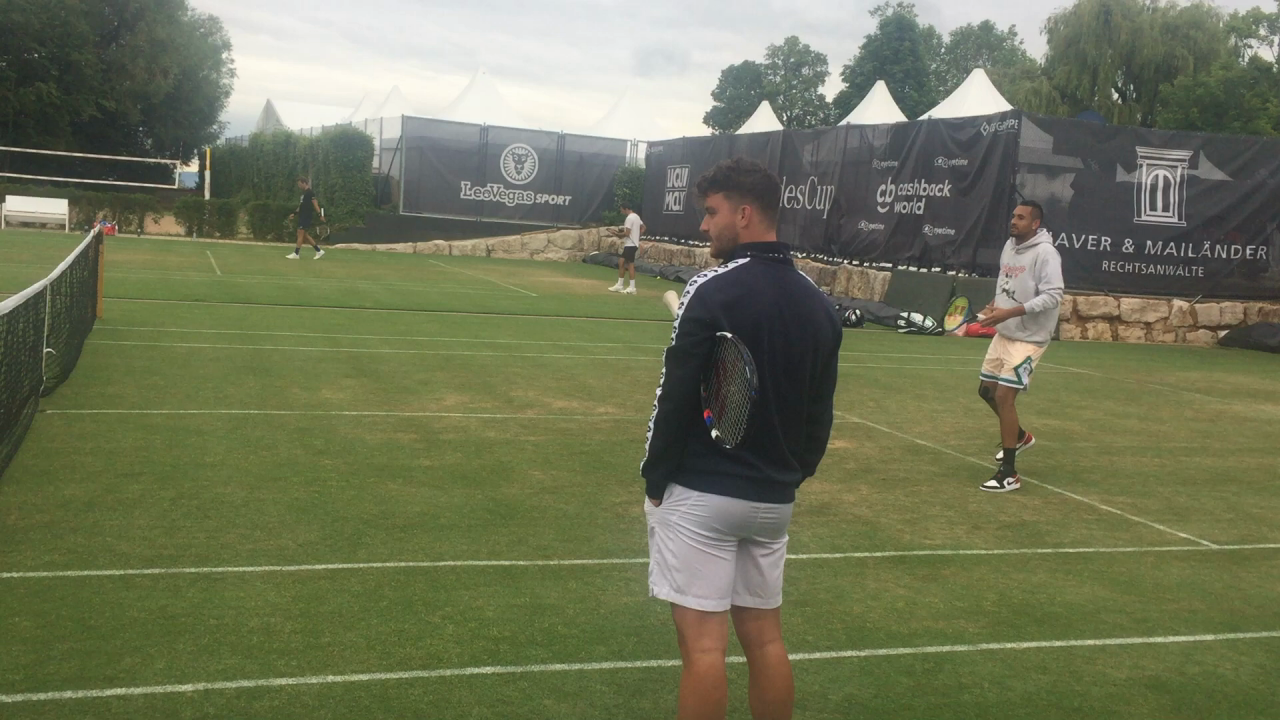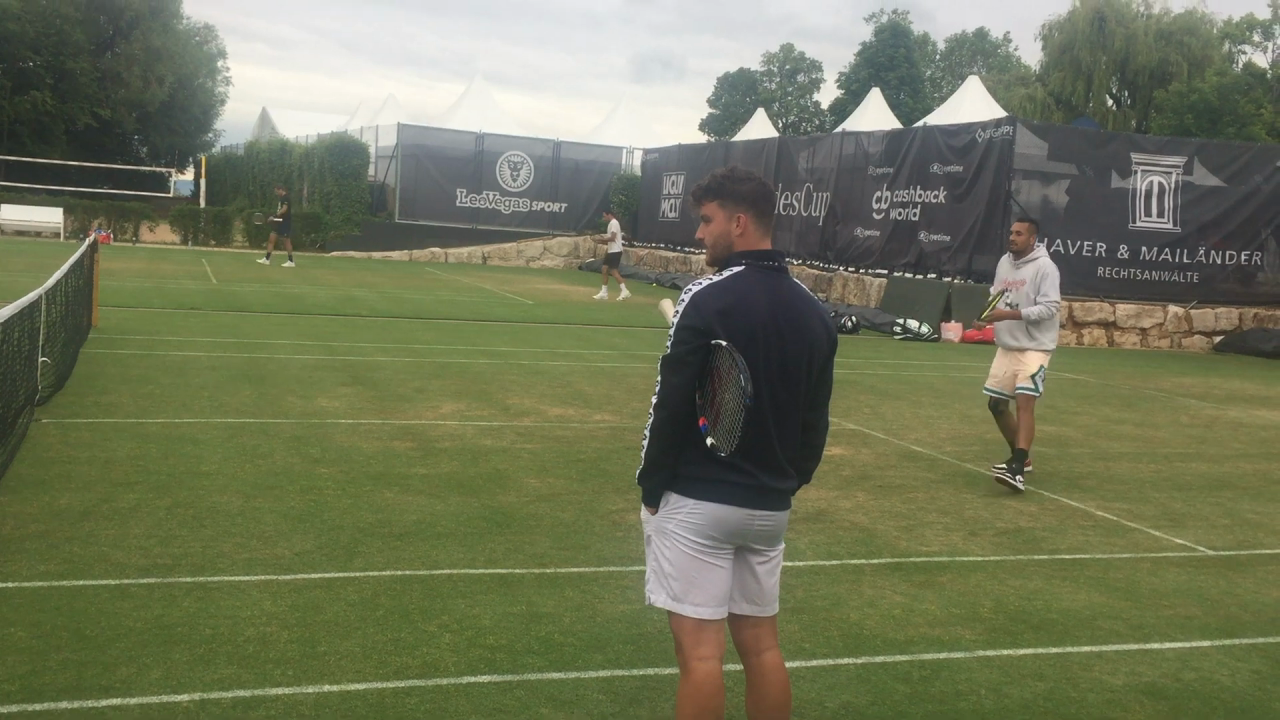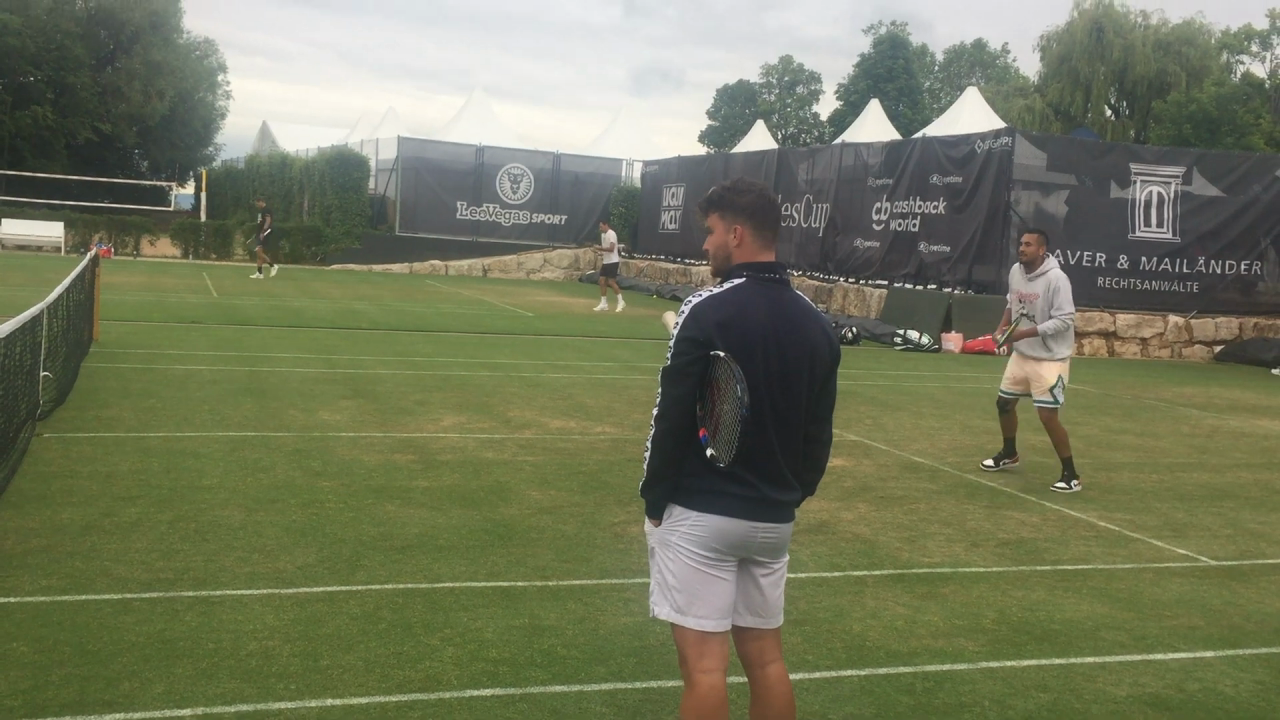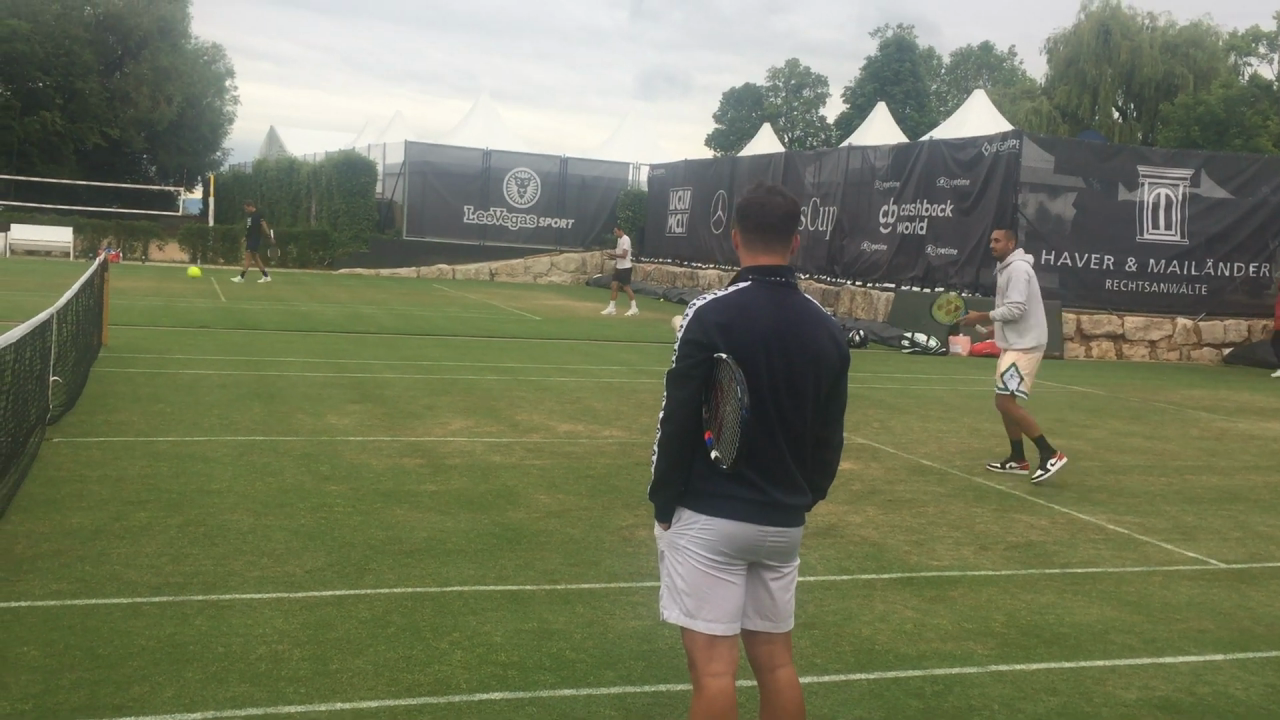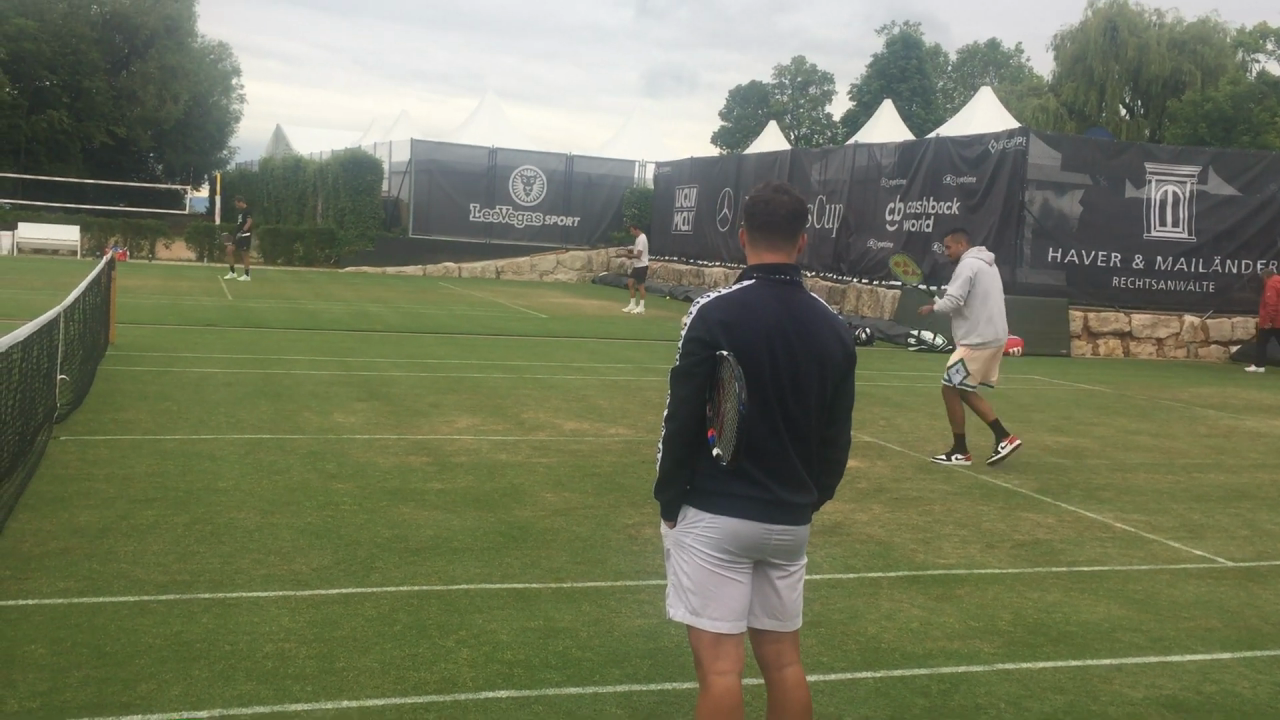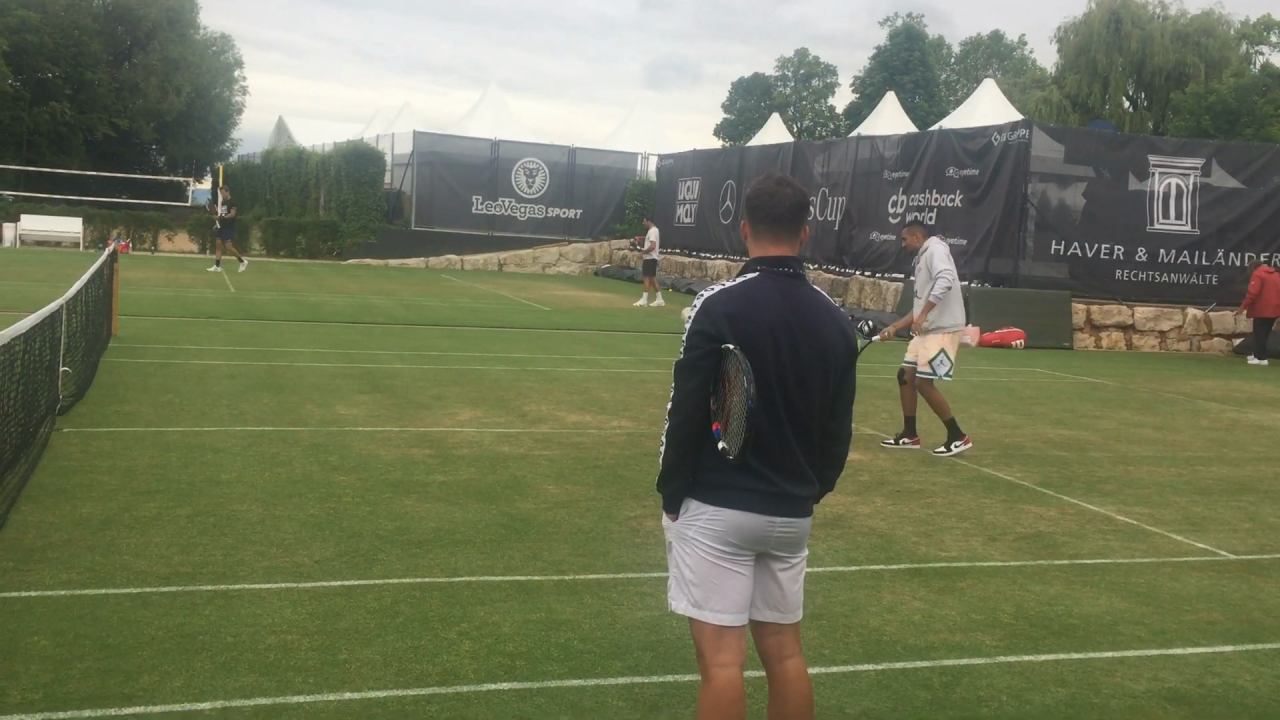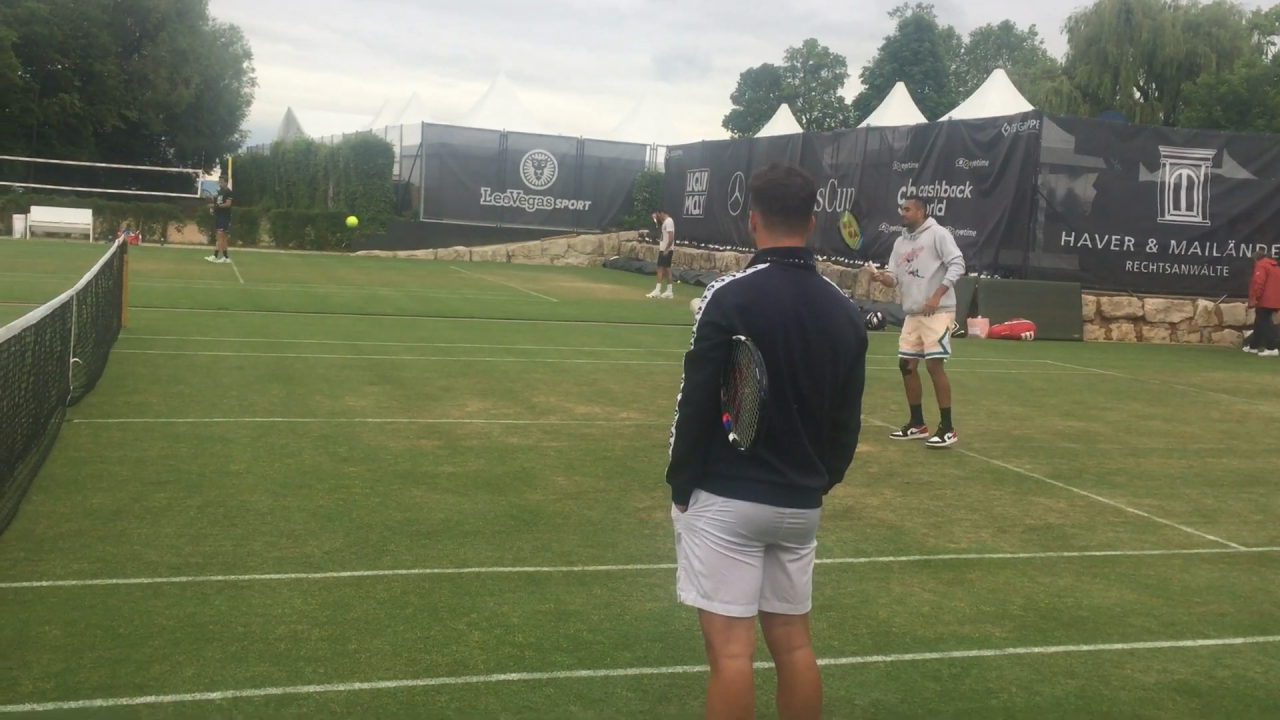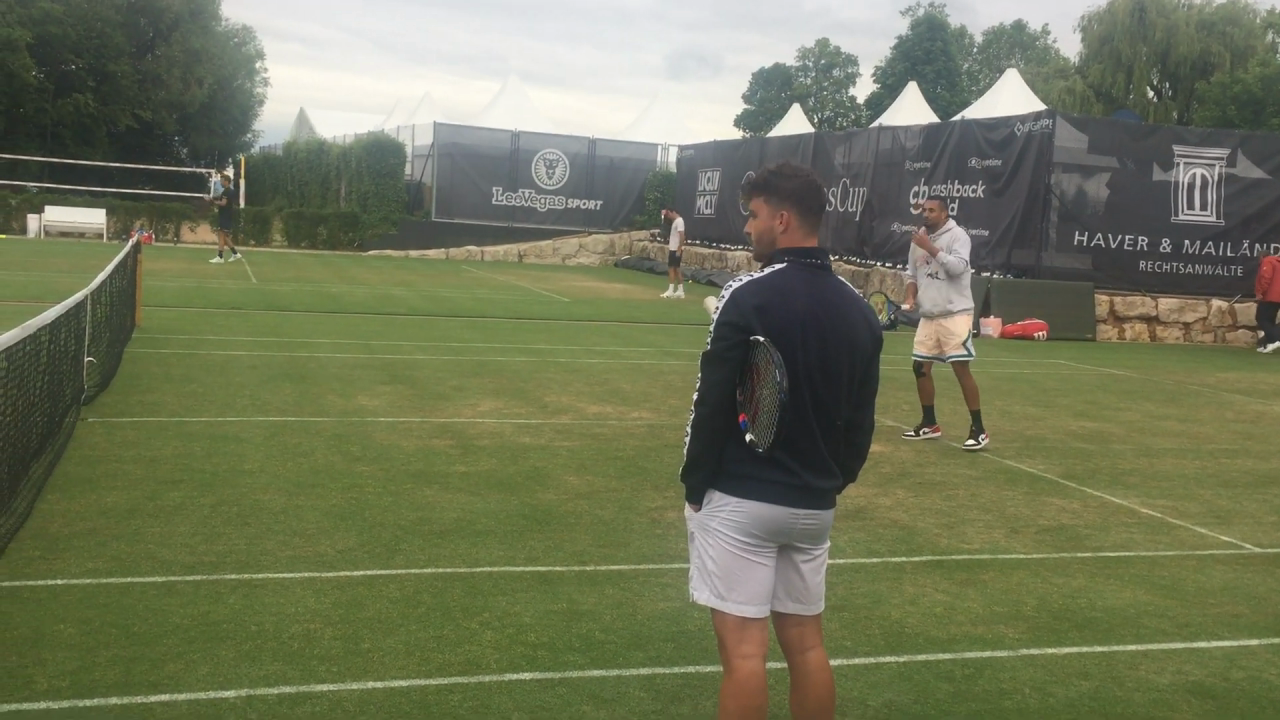
dt=0.4s
person 1, frame 1
left shoulder: (713, 292)
right shoulder: (817, 304)
left elbow: (676, 397)
right elbow: (820, 413)
left wrist: (655, 479)
left hip: (700, 493)
right hip: (773, 499)
left knee: (702, 642)
right knee: (765, 636)
person 1, frame 2
left shoulder: (708, 299)
right shoulder: (812, 311)
left elbow: (671, 404)
right elbow: (816, 420)
left wrist: (651, 487)
left hip: (697, 502)
right hip: (769, 506)
left knee: (699, 650)
right knee: (761, 643)
person 1, frame 3
left shoulder: (708, 311)
right shoulder: (816, 324)
left elbow: (672, 417)
right elbow: (819, 433)
left wrist: (654, 498)
left hip: (700, 514)
right hip: (773, 519)
left knee: (703, 662)
right knee: (765, 656)
person 1, frame 4
left shoulder: (712, 315)
right shoulder: (826, 328)
left elbow: (679, 420)
right elbow: (830, 437)
left wrist: (663, 502)
left hip: (709, 517)
right hip: (783, 522)
left knee: (713, 665)
right knee: (775, 659)
person 1, frame 5
left shoulder: (716, 312)
right shoulder: (833, 328)
left elbow: (682, 419)
right elbow: (837, 437)
left wrist: (668, 500)
left hip: (715, 516)
right hip: (790, 522)
left knee: (719, 666)
right knee: (784, 659)
person 1, frame 6
left shoulder: (720, 305)
right shoulder: (834, 319)
left elbow: (686, 412)
right elbow: (838, 430)
left wrist: (671, 494)
left hip: (717, 509)
right hip: (792, 514)
left knee: (721, 658)
right knee: (785, 651)
person 1, frame 7
left shoulder: (731, 296)
right shoulder: (844, 310)
left elbow: (696, 403)
right elbow: (847, 420)
left wrist: (681, 486)
left hip: (726, 499)
right hip: (800, 504)
left knee: (730, 648)
right knee: (794, 642)
person 1, frame 8
left shoulder: (748, 296)
right shoulder: (858, 309)
left elbow: (712, 403)
right elbow: (861, 420)
left wrist: (694, 484)
left hip: (740, 500)
right hip: (814, 505)
left knee: (743, 648)
right knee: (805, 641)
person 2, frame 1
left shoulder: (1045, 253)
right shoulder: (1009, 246)
left elbow: (1053, 296)
left wrist: (1011, 312)
right wrist: (994, 307)
left hip: (1029, 339)
right hip: (1003, 335)
left knee: (1003, 396)
right knee: (987, 390)
left ankle: (1008, 473)
right ankle: (1019, 436)
person 2, frame 2
left shoulder: (1044, 267)
right shoulder: (1004, 262)
left elbow: (1048, 308)
left wrist: (1008, 315)
right wrist: (988, 315)
left hip: (1034, 348)
right hip: (1006, 348)
left knee: (1024, 404)
right knee: (996, 404)
left ankle: (1018, 473)
right ankle: (1019, 459)
person 2, frame 3
left shoulder: (1056, 279)
right shoulder: (1015, 272)
left elbow: (1065, 321)
left wrist: (1028, 332)
right wrist: (1002, 326)
left hip: (1051, 358)
right hip: (1022, 354)
left knee: (1048, 417)
right knee: (1004, 404)
left ankle: (1070, 473)
right ankle: (1009, 454)
person 2, frame 4
left shoulder: (1018, 269)
right shoulder: (1005, 268)
left elbow: (1014, 309)
left wrist: (982, 317)
right wrist: (991, 324)
left hip: (1024, 347)
right hip: (1016, 345)
left knee: (1005, 403)
right knee: (1007, 401)
left ankle: (1051, 454)
right ankle: (1017, 459)
person 2, frame 5
left shoulder: (967, 265)
right shoulder: (986, 264)
left elbow: (952, 301)
left wrist: (931, 308)
right wrist: (952, 314)
left hip: (977, 342)
right hip: (993, 339)
left knee: (950, 391)
right knee: (966, 392)
left ankle: (960, 451)
right ankle: (1004, 438)
person 2, frame 6
left shoulder: (935, 250)
right shoulder: (919, 263)
left elbow: (946, 280)
left wrist: (922, 314)
right wrist: (894, 328)
left hip: (943, 329)
right hip: (926, 331)
left knee: (924, 383)
right knee: (905, 376)
left ankle: (958, 436)
right ankle: (910, 434)
person 2, frame 7
left shoulder: (938, 234)
right shoulder: (900, 242)
left elbow: (957, 264)
right elbow: (893, 277)
left wrist: (938, 295)
right wrist: (881, 277)
left hip: (938, 312)
right hip: (913, 313)
left knee: (935, 366)
right knee: (907, 365)
left ankle: (947, 428)
right ankle: (917, 424)
person 2, frame 8
left shoulder: (957, 235)
right shoulder: (918, 242)
left elbow: (959, 266)
right elbow: (912, 275)
left wrist: (931, 249)
right wrist: (910, 297)
left hip: (956, 314)
right hip: (928, 316)
left knee: (961, 370)
right knee: (920, 367)
left ankle: (978, 429)
right ankle: (929, 424)
